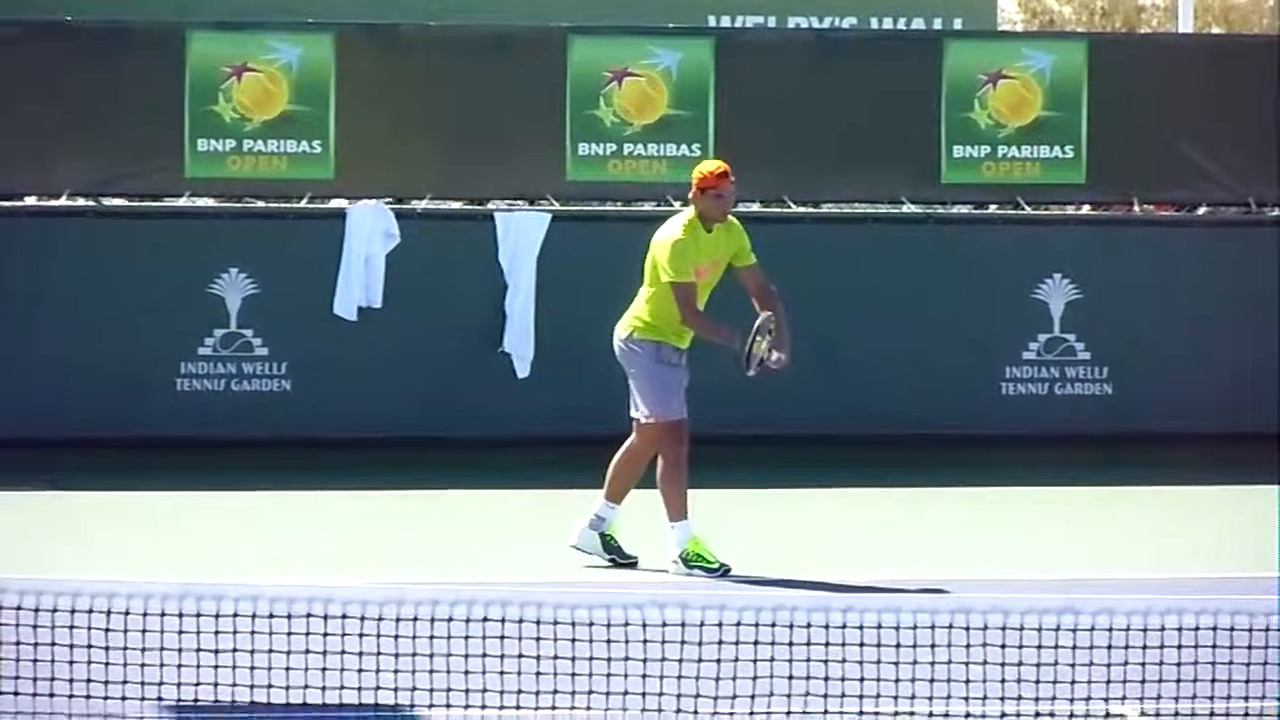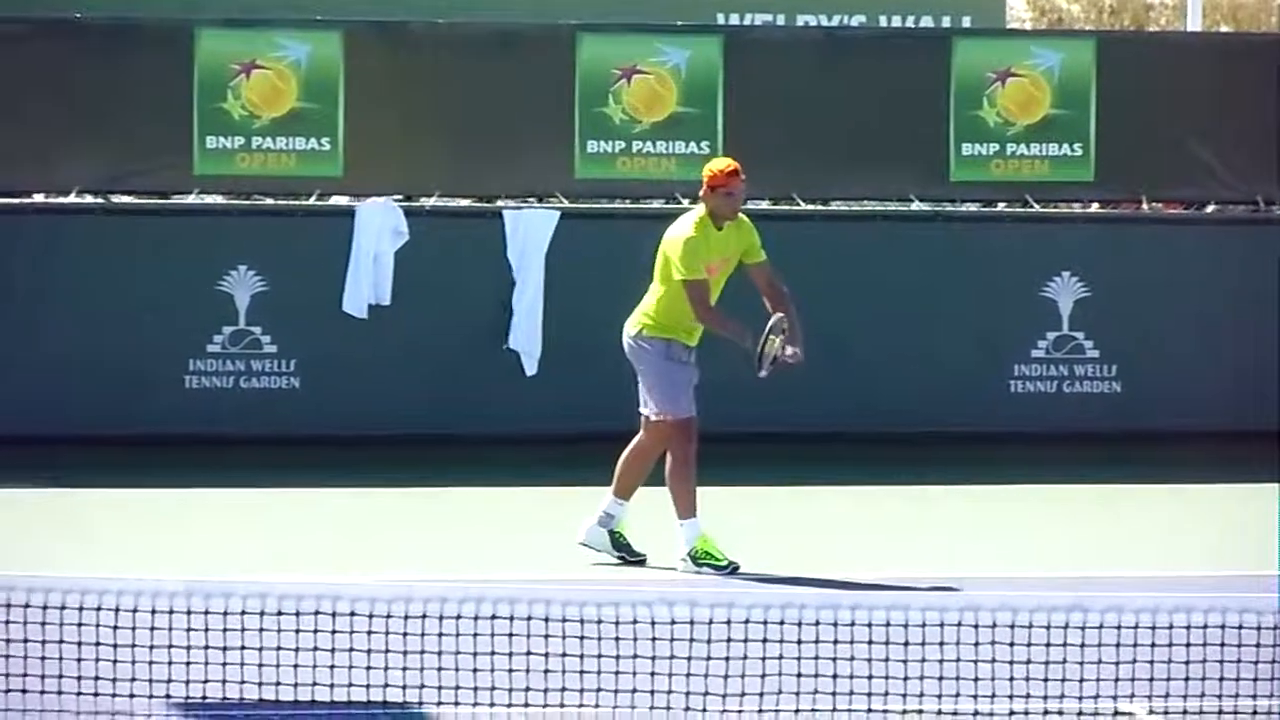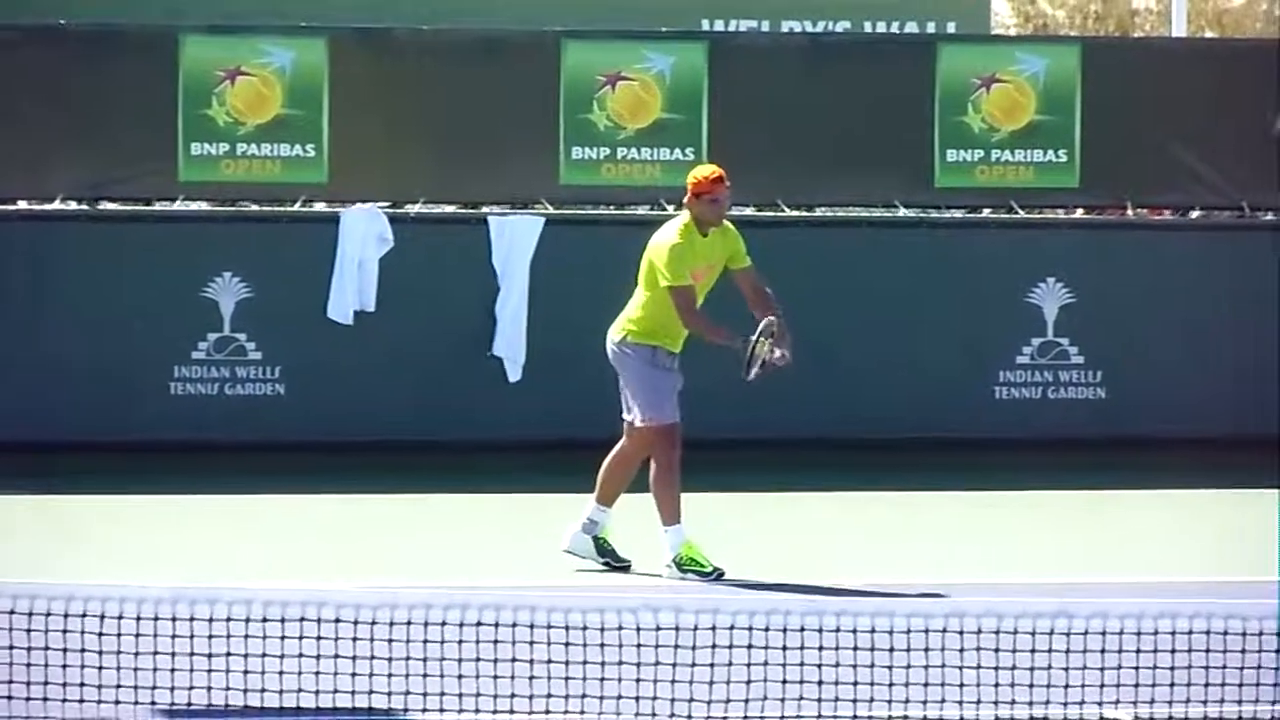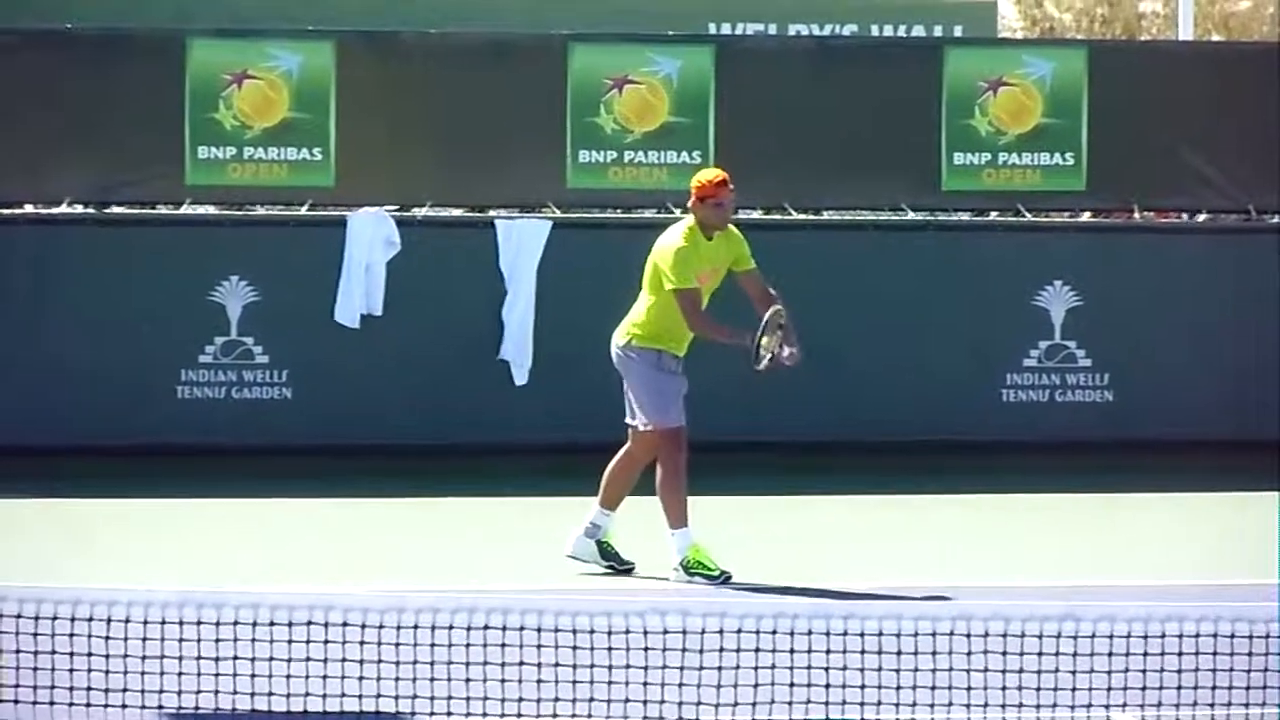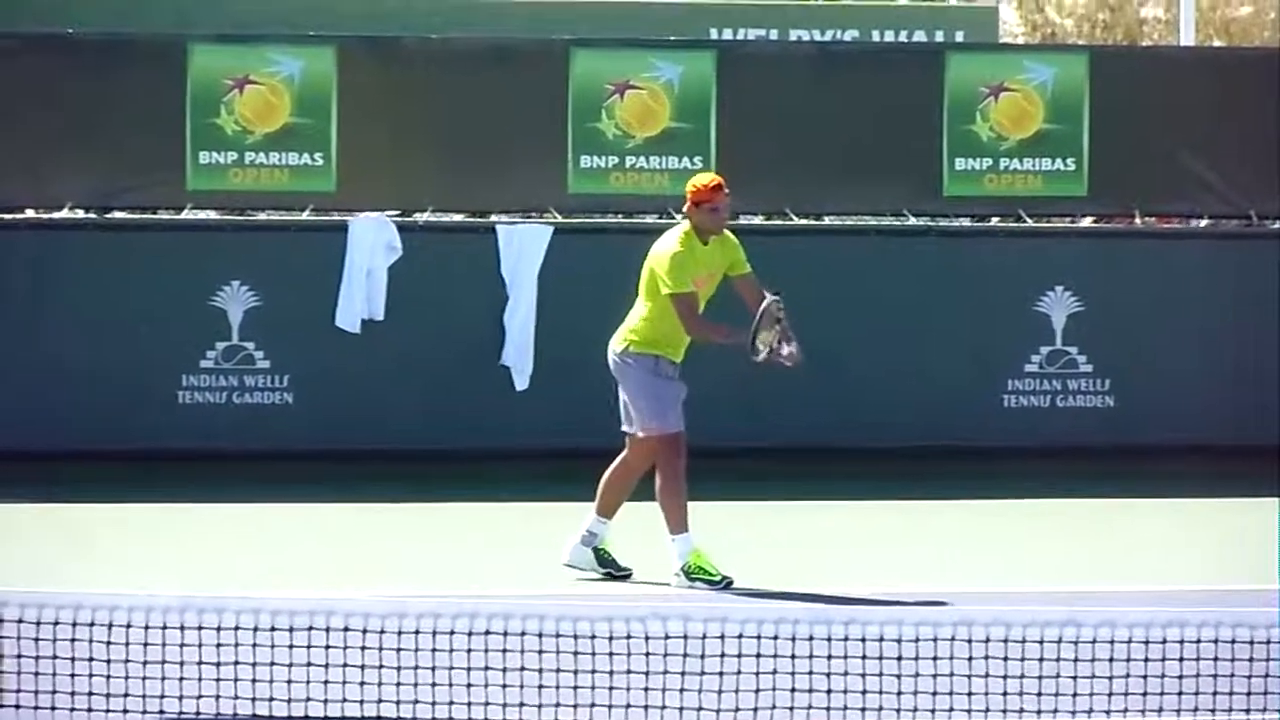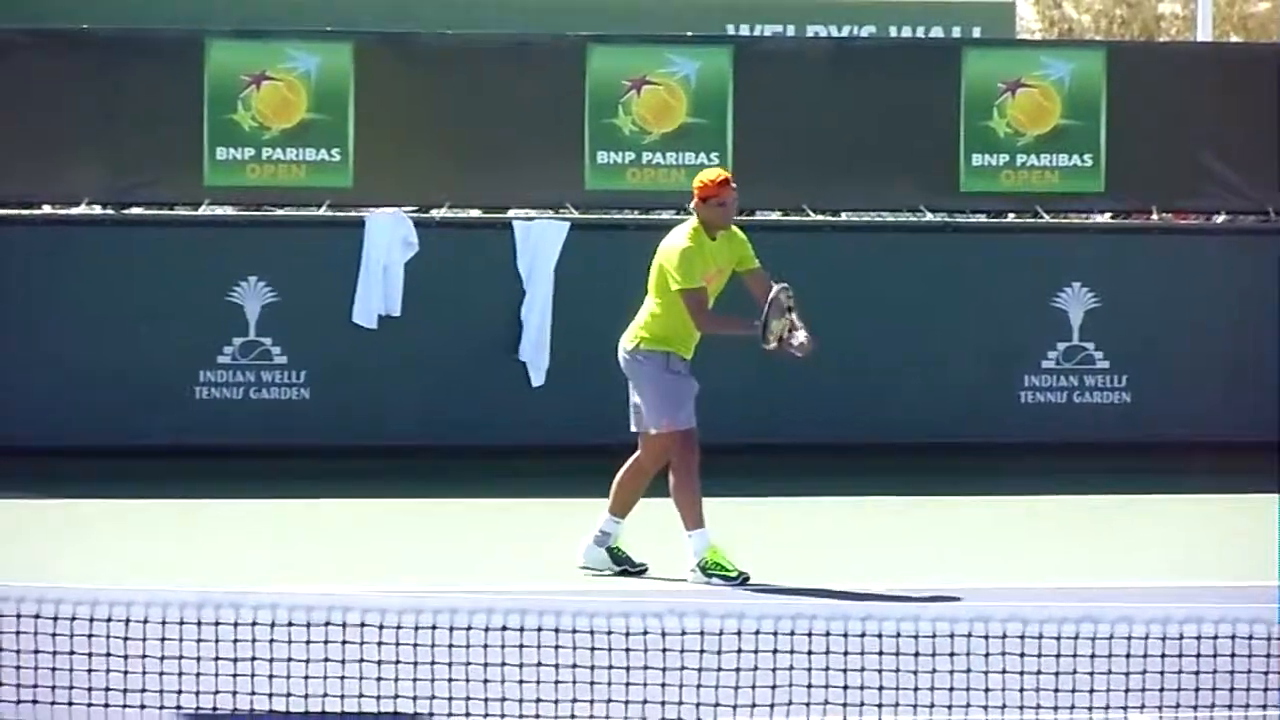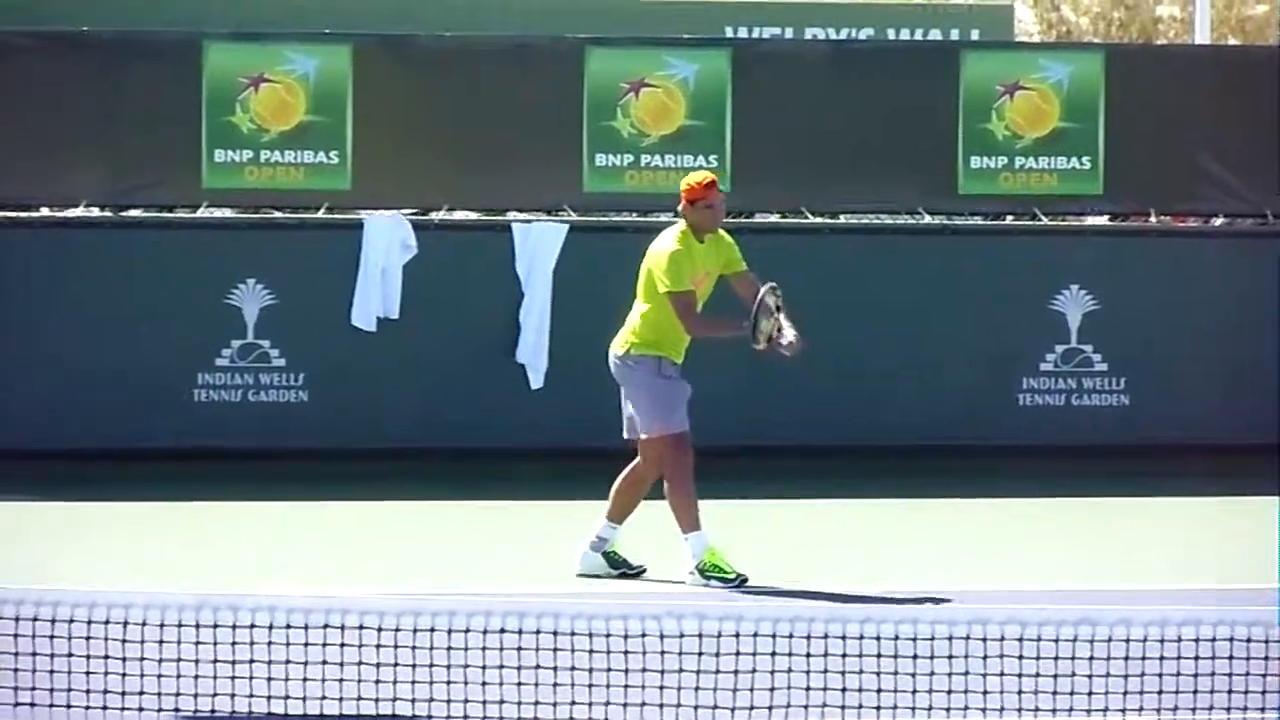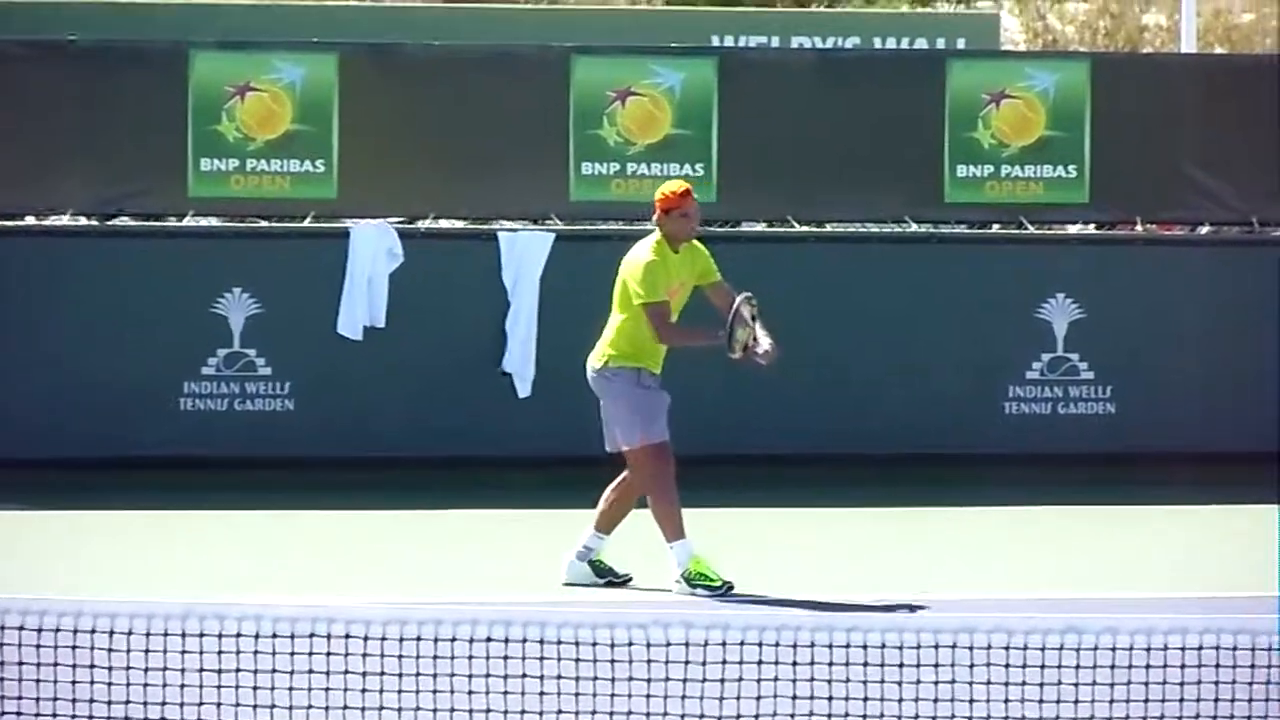
dt=0.1s
person 1, frame 1
left shoulder: (732, 231)
right shoulder: (676, 239)
left elbow: (761, 289)
right elbow: (688, 314)
left wrist: (779, 337)
right wrist: (738, 342)
left hip: (668, 344)
right hip: (646, 340)
left knee: (645, 440)
right knee: (674, 438)
left ankle: (595, 527)
right ankle: (685, 547)
person 1, frame 2
left shoulder: (742, 228)
right shoulder: (687, 237)
left elbow: (771, 286)
right elbow: (703, 311)
left wrist: (792, 333)
right wrist: (751, 340)
left hip: (677, 341)
right hip: (655, 338)
left knee: (653, 437)
right knee: (683, 436)
left ankle: (604, 524)
right ankle: (693, 544)
person 1, frame 3
left shoulder: (726, 235)
right shoulder: (673, 244)
left elbow: (757, 292)
right elbow: (690, 317)
left wrist: (780, 337)
right wrist: (741, 342)
left hip: (660, 347)
right hip: (639, 344)
left knee: (636, 443)
right knee: (667, 442)
left ankle: (588, 531)
right ankle: (678, 551)
person 1, frame 4
left shoulder: (730, 239)
right shoulder: (677, 248)
left elbow: (763, 295)
right elbow: (695, 320)
left wrist: (788, 337)
right wrist: (750, 340)
left hip: (661, 351)
right hip: (644, 348)
left knee: (641, 447)
right knee: (672, 445)
left ankle: (590, 535)
right ankle: (686, 555)
person 1, frame 5
left shoulder: (725, 243)
right shoulder: (673, 253)
left elbow: (757, 298)
right elbow: (693, 324)
right wrist: (747, 338)
left hip: (659, 357)
right hip: (641, 354)
left knee: (638, 455)
right knee: (671, 451)
left ankle: (587, 543)
right ankle: (687, 560)
person 1, frame 6
left shoulder: (733, 239)
right shoulder: (683, 248)
left elbow: (768, 291)
right elbow: (702, 319)
right wrist: (758, 329)
left hip: (667, 355)
right hip: (650, 352)
left knee: (653, 453)
right knee: (684, 448)
left ankle: (601, 542)
right ankle: (704, 556)
person 1, frame 7
left shoulder: (720, 242)
right shoulder: (671, 251)
left elbow: (755, 294)
right elbow: (691, 322)
left wrist: (785, 328)
right wrist: (748, 329)
left hip: (659, 358)
right hip: (642, 356)
left knee: (651, 461)
right knee: (678, 452)
left ankle: (597, 548)
right ankle: (701, 558)
person 1, frame 8
left shoulder: (694, 253)
right shoulder: (646, 262)
left elbow: (730, 302)
right elbow: (664, 332)
left wrist: (760, 336)
right wrist: (722, 338)
left hip: (639, 370)
right hip: (620, 368)
left knee: (640, 471)
right knee: (659, 462)
left ankle: (584, 558)
right ankle: (687, 566)
